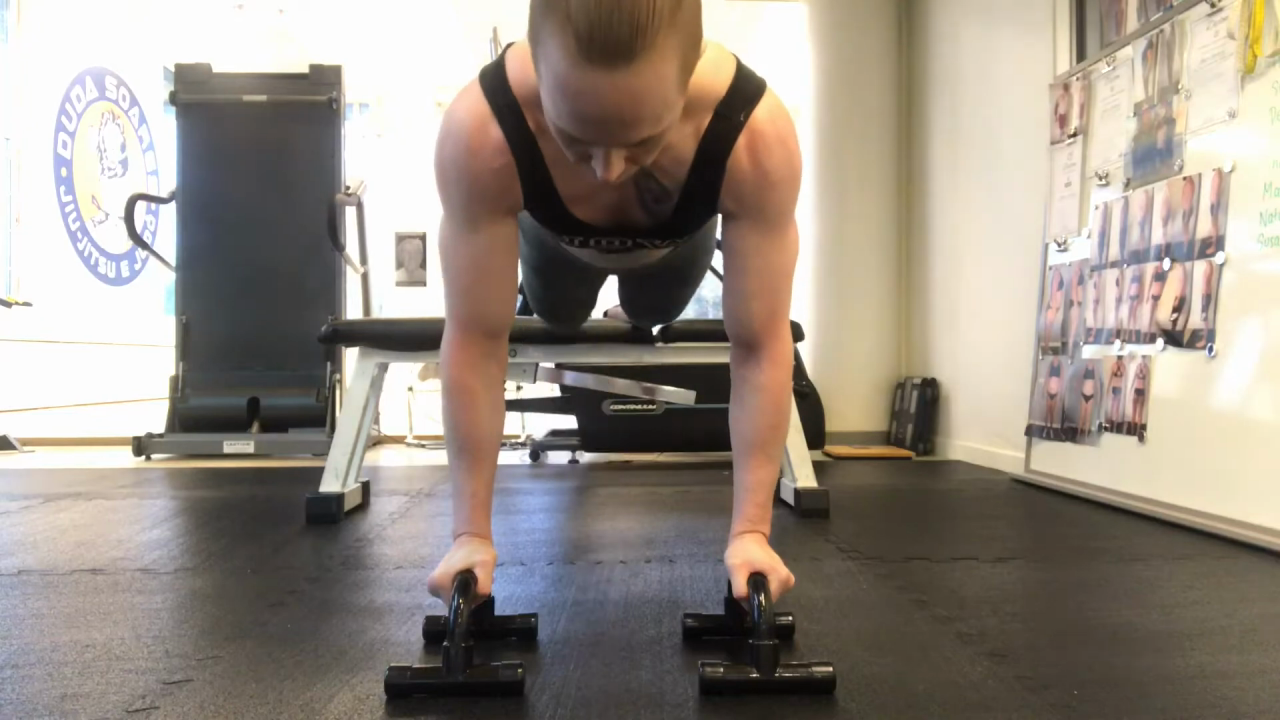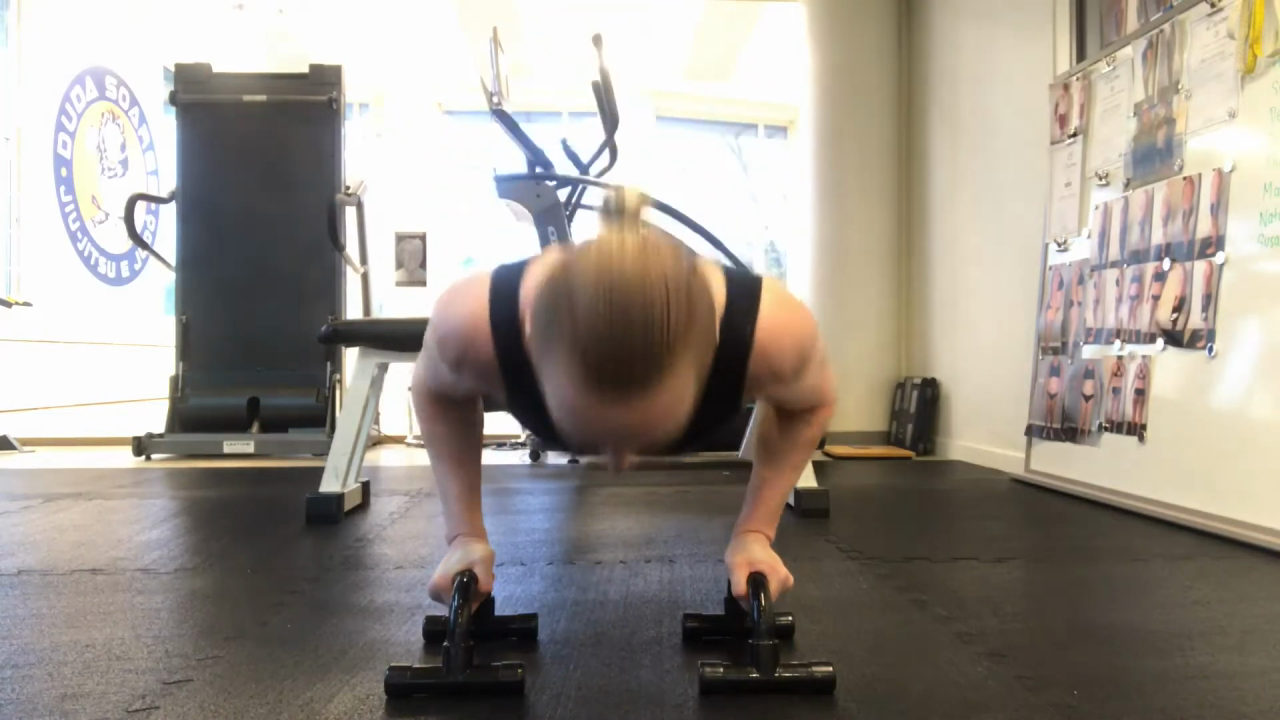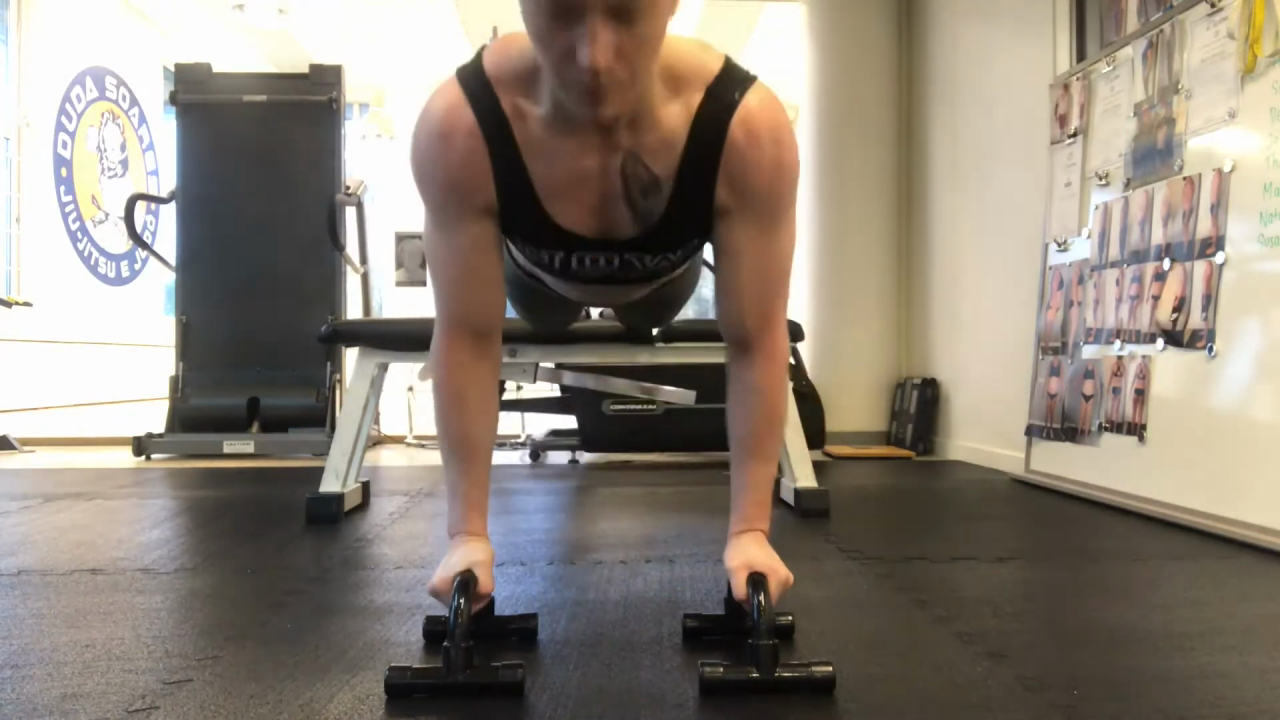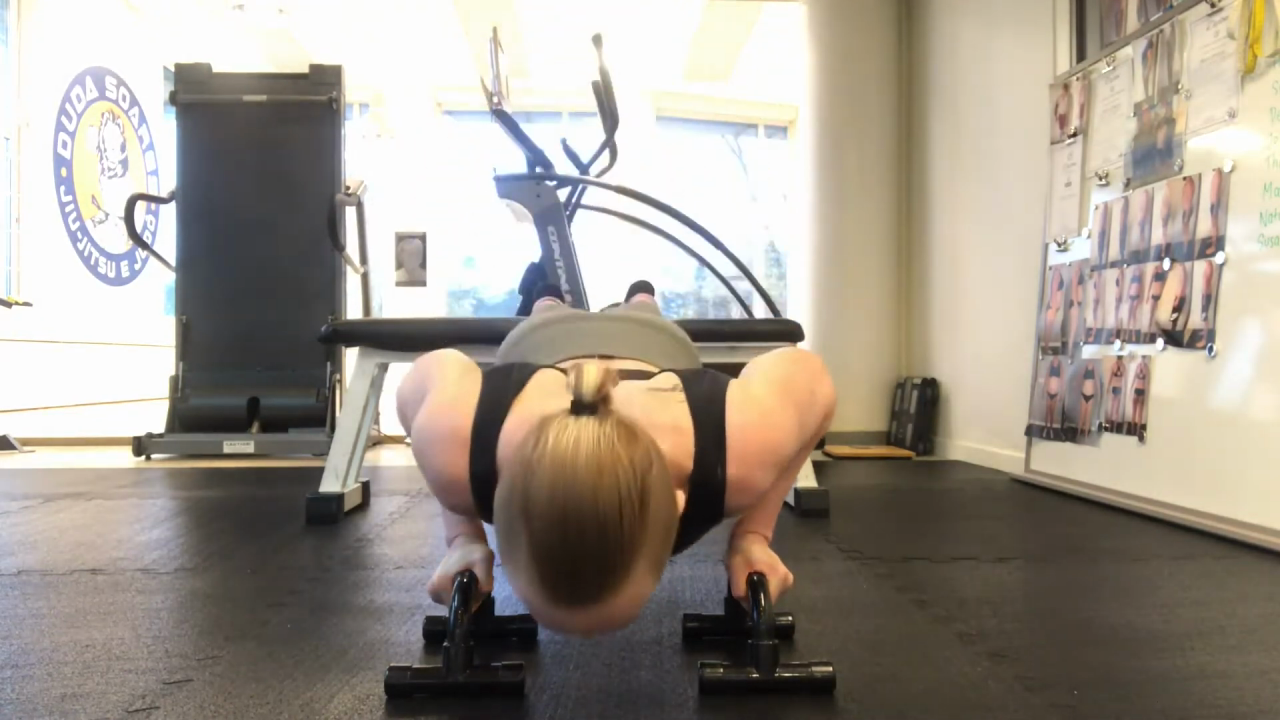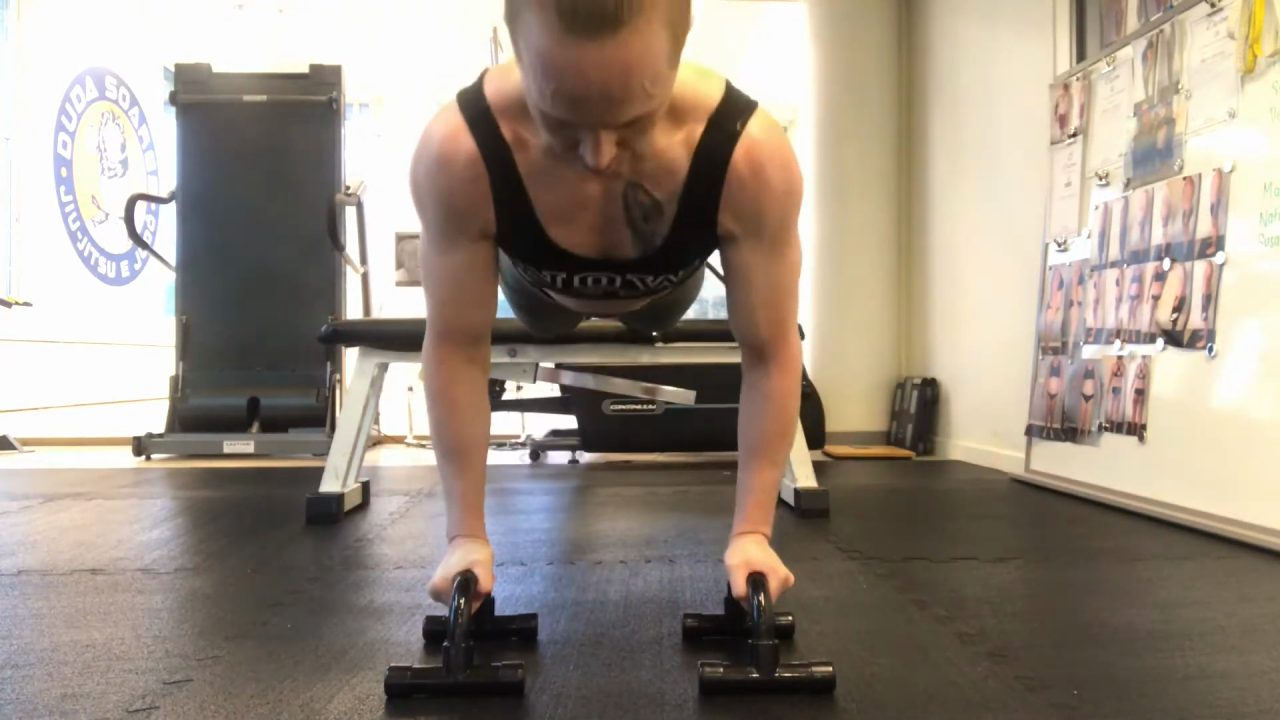
dt=1s
person 1, frame 1
left shoulder: (755, 135)
right shoulder: (481, 130)
left elbow: (759, 345)
right elbow: (476, 339)
left wrist: (750, 530)
right wrist: (471, 533)
left hip: (674, 242)
right hip: (557, 239)
left knee: (654, 314)
right knee: (558, 318)
person 1, frame 2
left shoulder: (765, 329)
right shoulder: (477, 320)
left elbow: (809, 403)
right elbow: (437, 395)
left wrist: (755, 530)
right wrist: (465, 531)
person 1, frame 3
left shoulder: (746, 126)
right shoulder: (458, 125)
left elbow: (756, 344)
right elbow: (467, 341)
left wrist: (749, 529)
right wrist: (468, 534)
left hip: (659, 277)
right hip: (541, 274)
left knee: (652, 319)
right knee: (539, 318)
person 1, frame 4
left shoulder: (737, 454)
right shoulder: (457, 445)
left elbow: (816, 383)
right elbow: (412, 389)
left wrist: (754, 536)
right wrist: (463, 539)
left ankle: (642, 307)
right ankle: (546, 307)
person 1, frame 5
left shoulder: (750, 155)
right shoulder: (456, 151)
left elbow: (770, 353)
right elbow: (455, 347)
left wrist: (750, 531)
right wrist: (466, 536)
left hip: (662, 280)
right hip: (540, 280)
left knee: (655, 320)
right knee: (544, 323)
